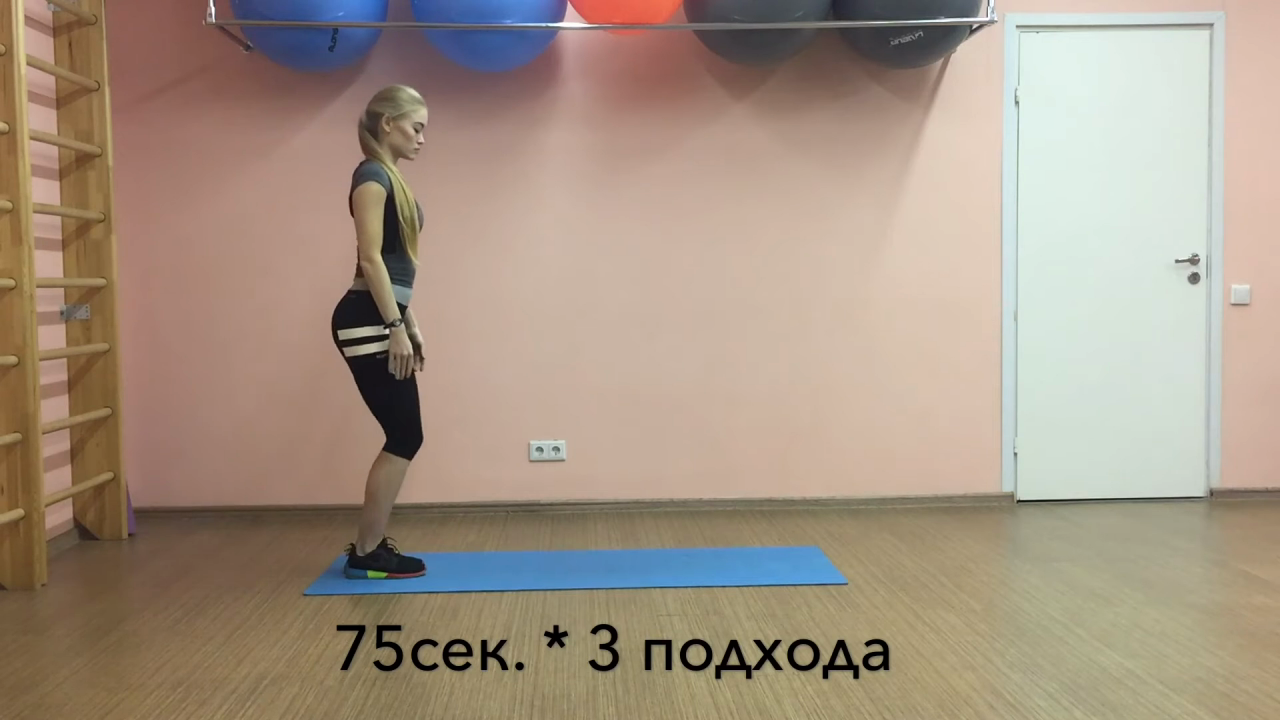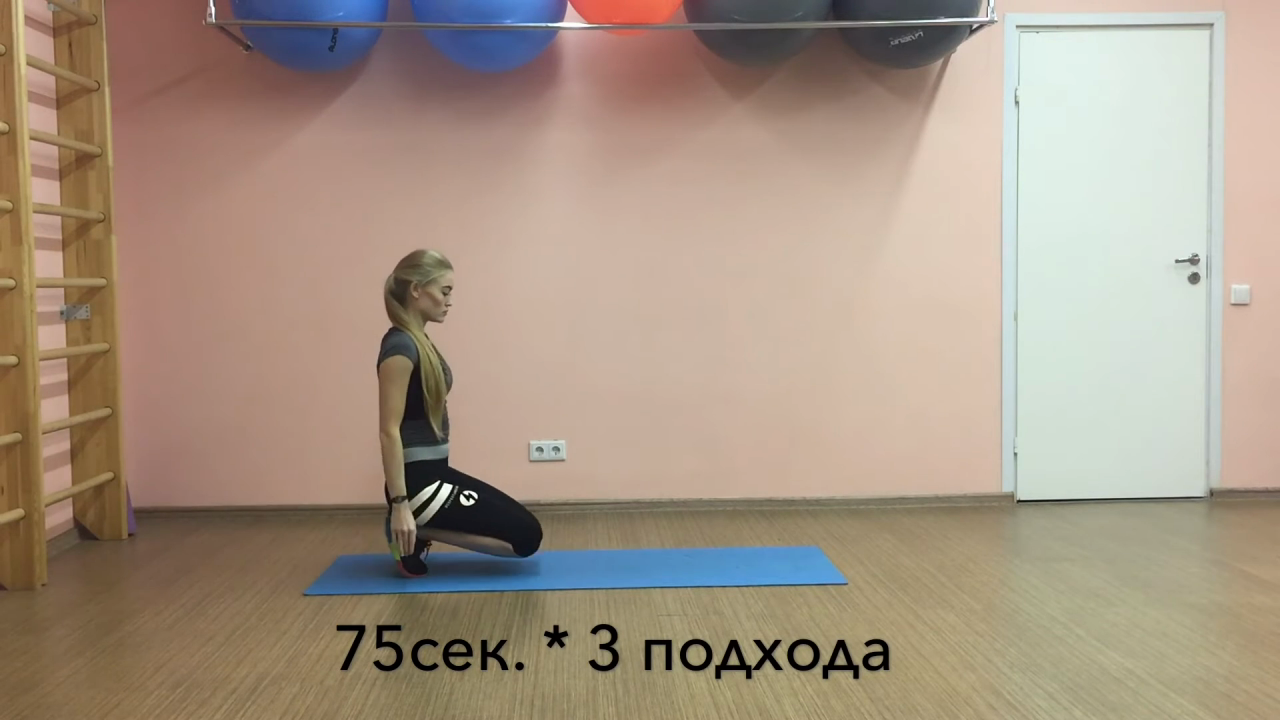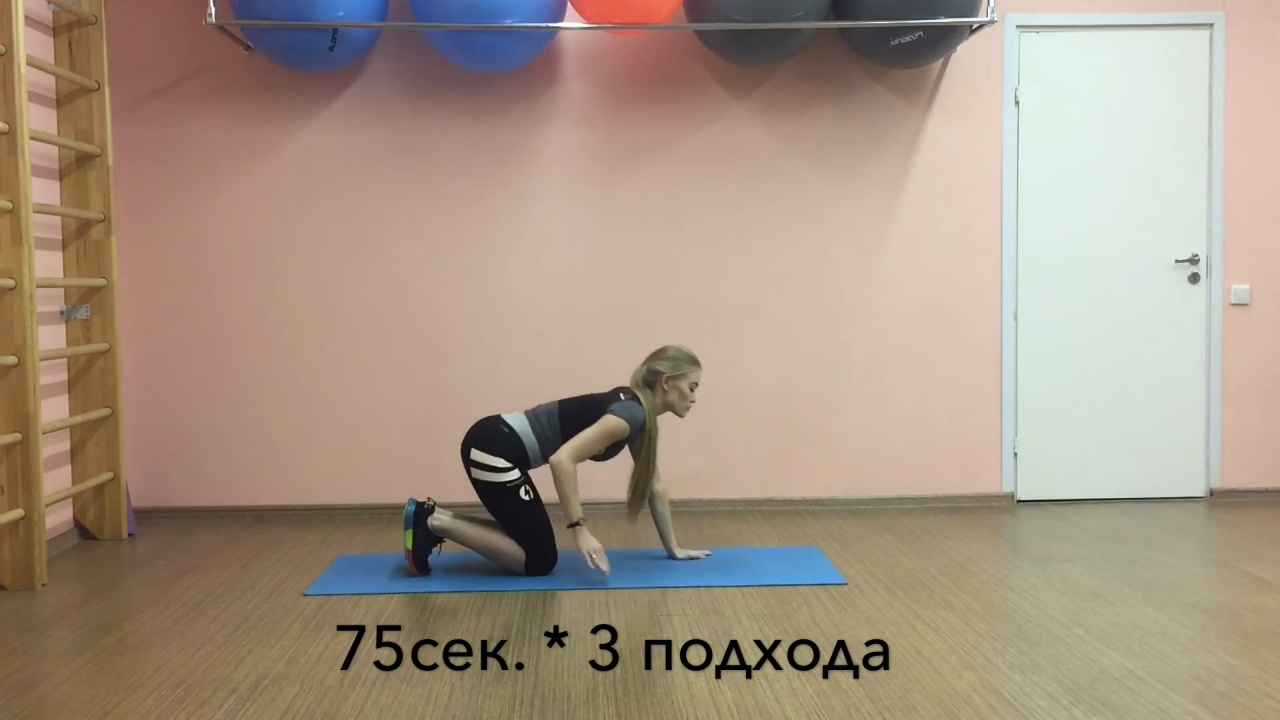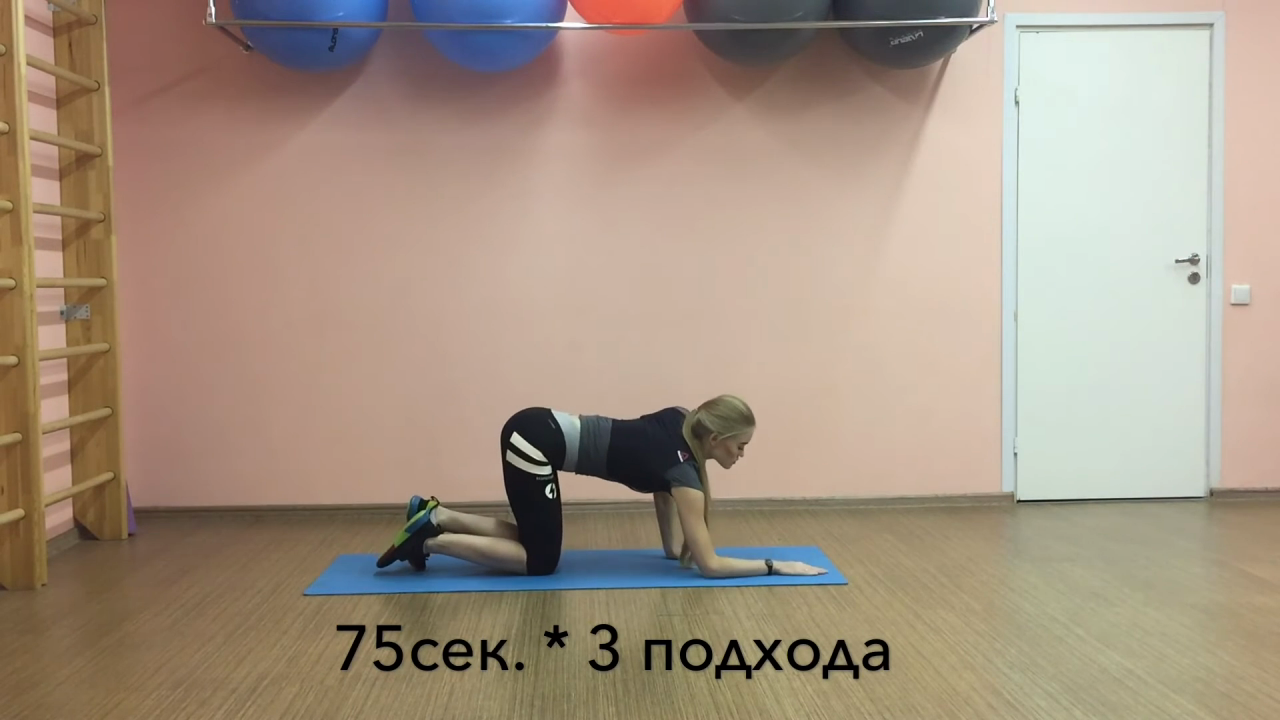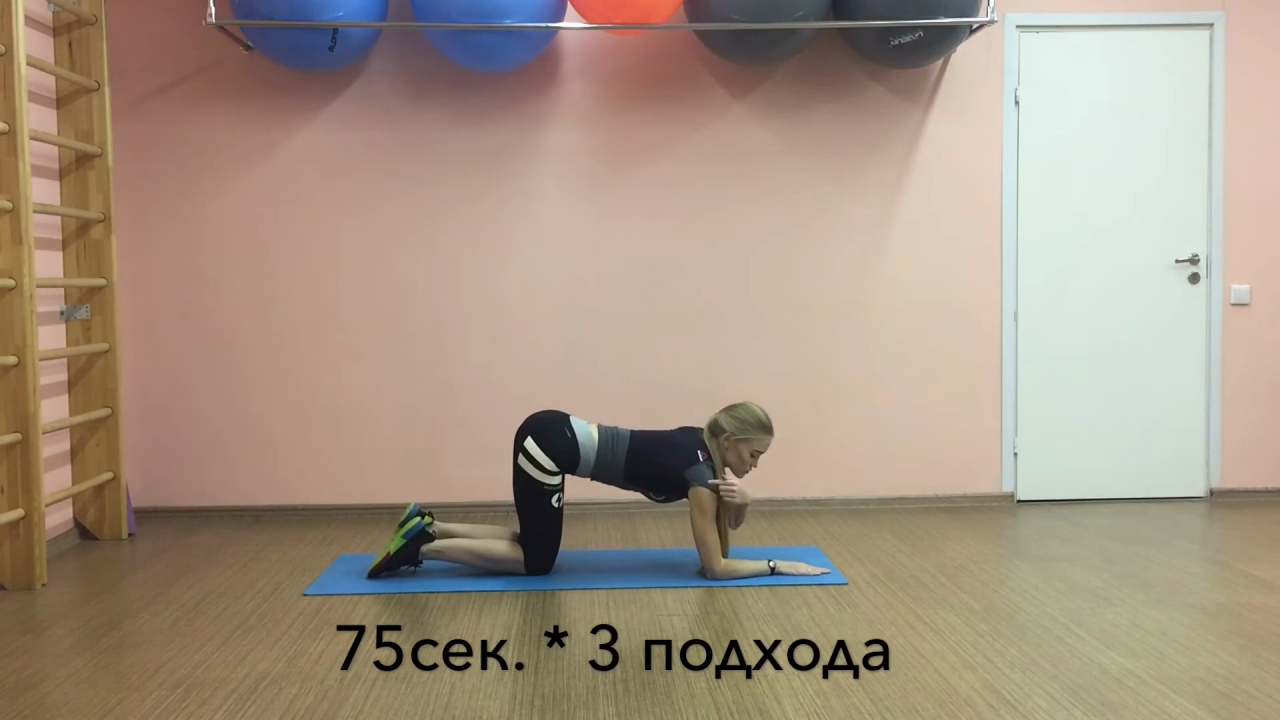
dt=1s
person 1, frame 1
left shoulder: (389, 177)
right shoulder: (372, 175)
right elbow: (371, 260)
left wrist: (410, 322)
right wrist: (395, 328)
left hip: (380, 319)
right hip: (368, 322)
left knee: (402, 438)
right knee: (405, 438)
left ankle: (372, 546)
right ankle: (365, 555)
person 1, frame 2
left shoulder: (417, 341)
right shoulder: (400, 347)
right elbow: (390, 431)
right wrist: (400, 505)
left hip: (435, 472)
right hip: (419, 480)
left knee: (523, 528)
right knee: (526, 537)
left ankle: (419, 529)
right ankle: (414, 531)
person 1, frame 3
left shoulder: (639, 414)
right shoulder: (631, 414)
left elbow: (653, 487)
right elbow: (561, 460)
left wrist: (673, 548)
right wrist: (580, 530)
left hip: (492, 446)
right hip: (493, 449)
left knee: (530, 542)
right knee: (540, 559)
left ankle: (432, 515)
right ankle: (434, 524)
person 1, frame 4
left shoulder: (679, 421)
right shoulder: (683, 468)
right elbow: (710, 564)
left wrist: (672, 549)
right wrist: (776, 566)
left hip: (533, 429)
right hip: (535, 442)
left knee: (536, 542)
right knee: (541, 561)
left ankle: (436, 516)
right ankle: (430, 539)
person 1, frame 5
left shoulder: (701, 441)
right shoulder: (700, 470)
left elbow: (731, 521)
right elbow: (715, 567)
left wrist: (739, 503)
right wrist: (777, 566)
left hip: (549, 433)
right hip: (549, 446)
left knee: (535, 544)
right knee: (538, 561)
left ankle: (430, 527)
right ankle: (425, 546)
